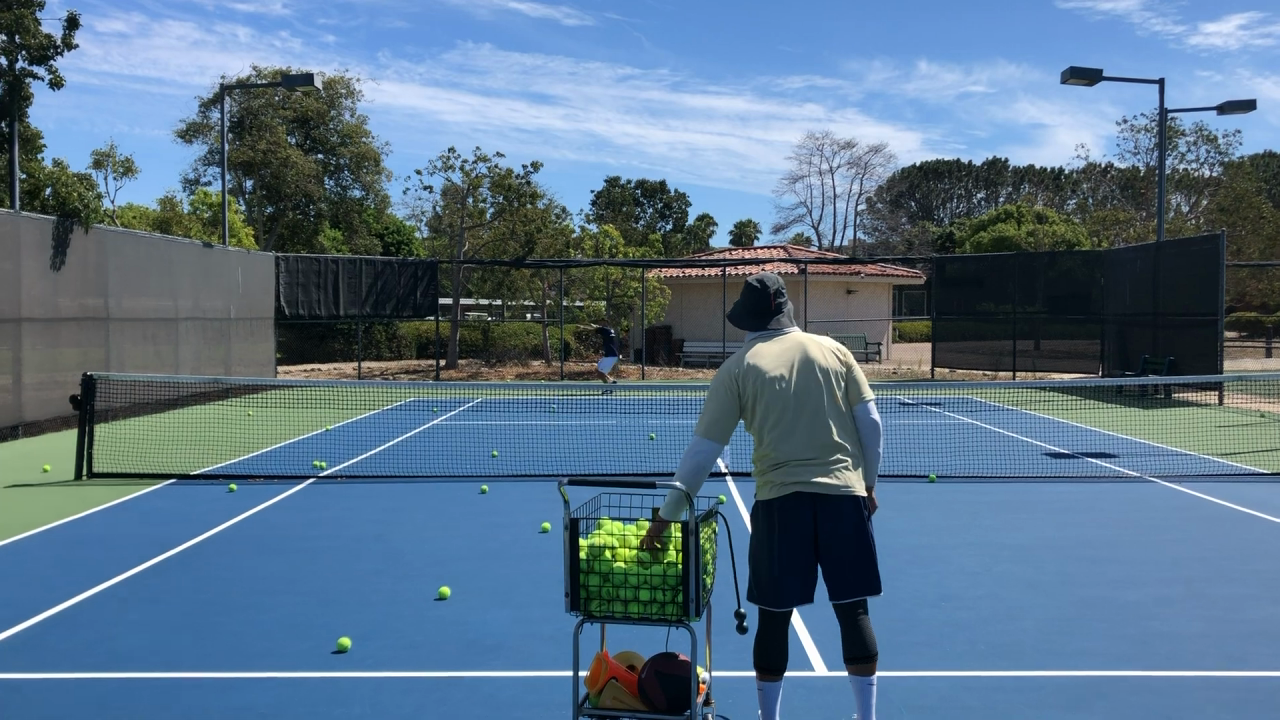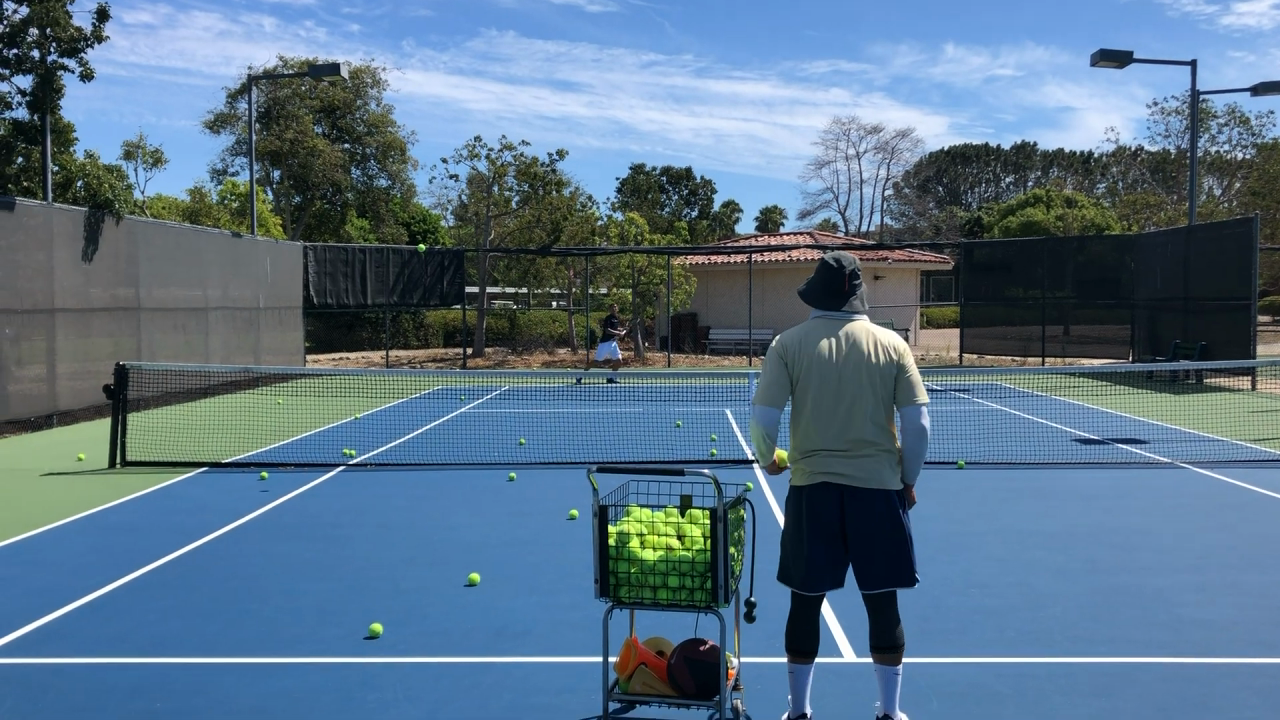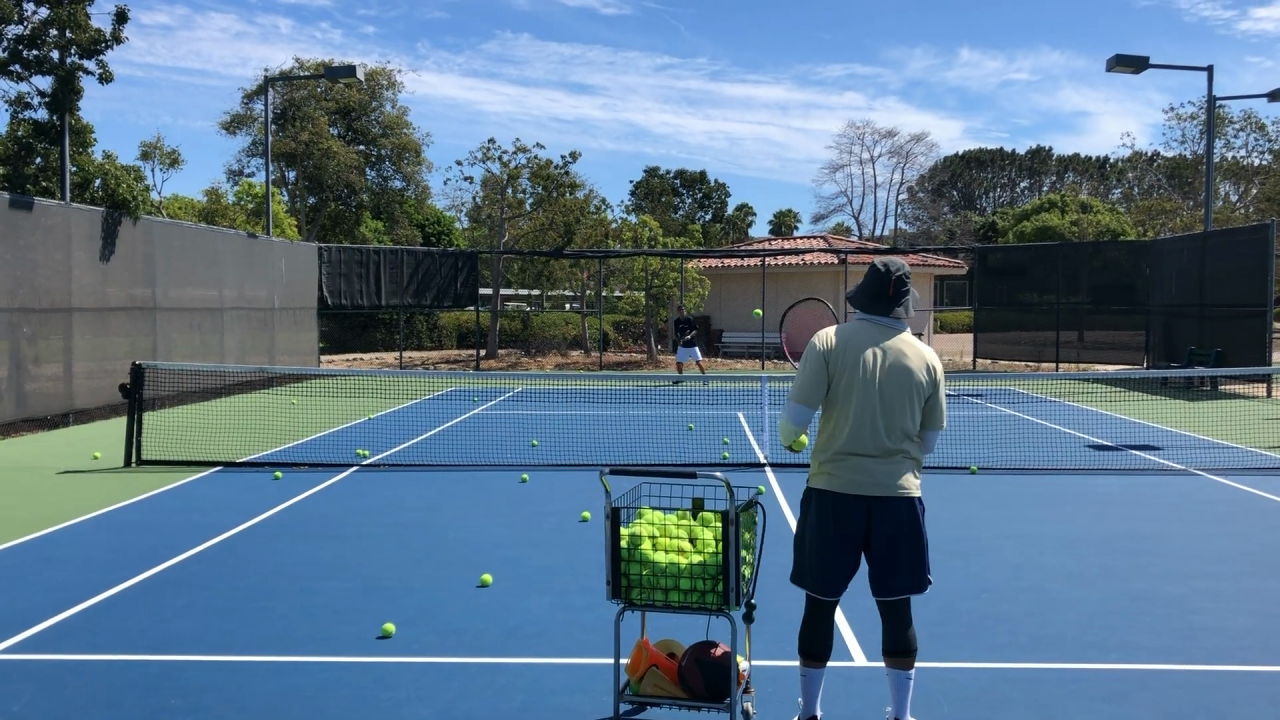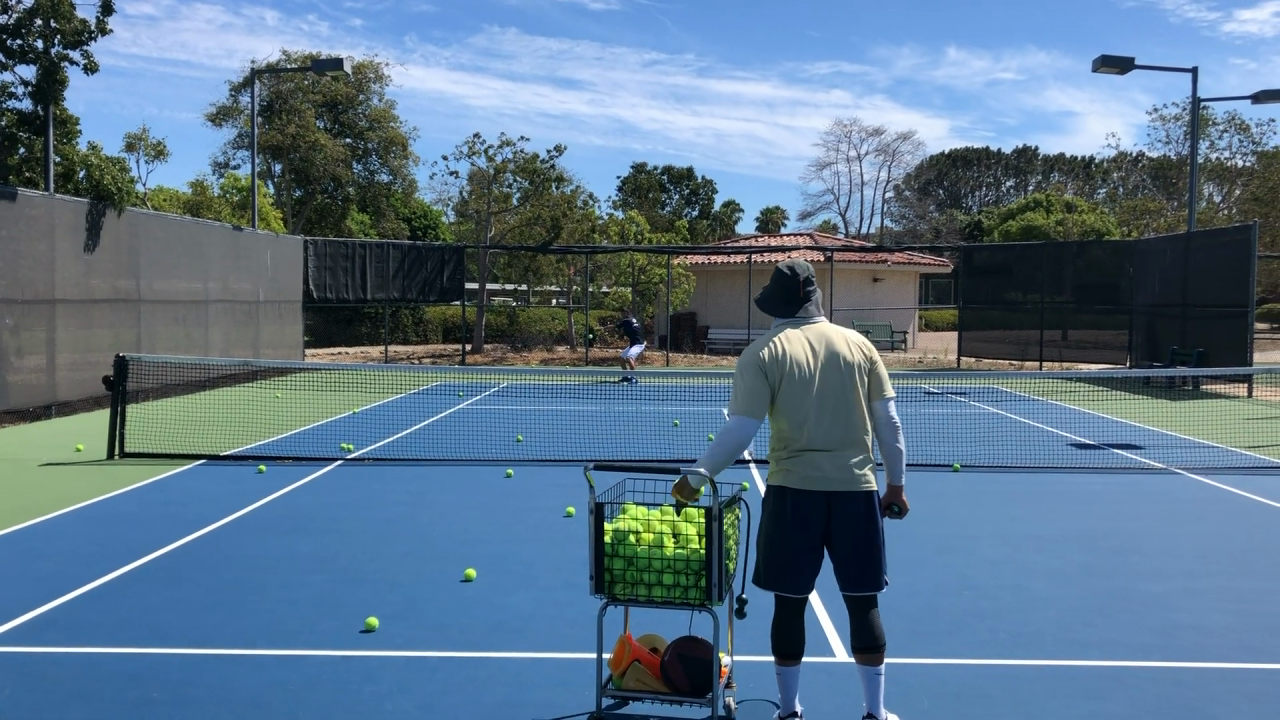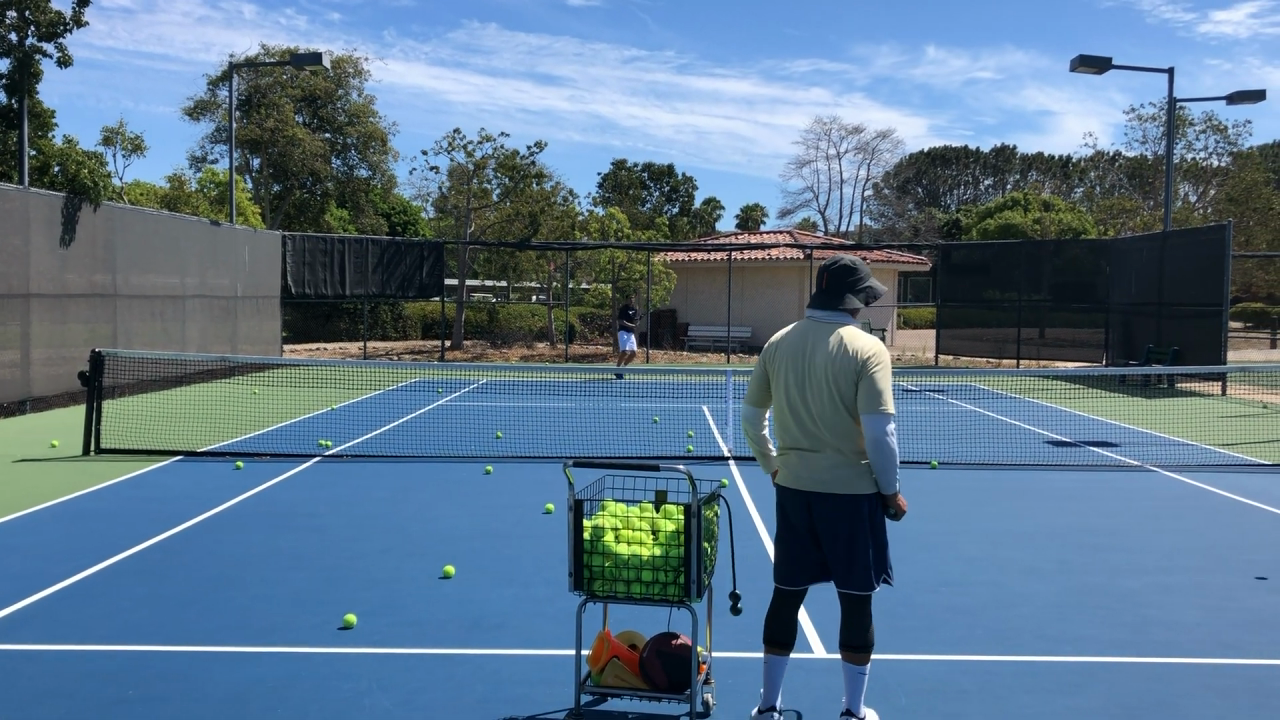
dt=1s
person 1, frame 1
left shoulder: (737, 368)
right shoulder: (833, 350)
left elbow: (701, 453)
right elbow: (870, 423)
left wrist: (667, 515)
right wrist: (867, 483)
left hip: (781, 501)
right hip: (843, 496)
left knee: (774, 616)
right knee: (853, 611)
person 1, frame 2
left shoulder: (788, 344)
right shoulder: (891, 344)
left elbow: (763, 420)
right elbow: (918, 424)
left wrist: (769, 458)
right wrist: (908, 480)
left hip: (812, 489)
right hip: (877, 488)
left knee: (805, 601)
right knee: (882, 602)
person 1, frame 3
left shoulder: (829, 342)
right shoulder: (924, 357)
left elbow: (794, 417)
right elbow: (929, 437)
left wrist: (789, 440)
left hip: (833, 494)
right hip: (897, 496)
left knee: (820, 606)
right knee: (895, 610)
person 1, frame 4
left shoulder: (762, 352)
right shoulder: (857, 343)
left elbow: (740, 431)
right elbow: (889, 422)
left wrist: (696, 479)
right wrist: (895, 484)
left hip: (793, 491)
right hip: (856, 491)
left knee: (789, 604)
right knee: (863, 604)
person 1, frame 5
left shoulder: (778, 342)
right shoulder: (867, 348)
left elbow: (750, 416)
right elbow: (879, 432)
left wrist: (771, 465)
right wrist: (892, 491)
left hip: (794, 488)
right hip: (852, 492)
left knee: (787, 594)
right knee: (856, 600)
